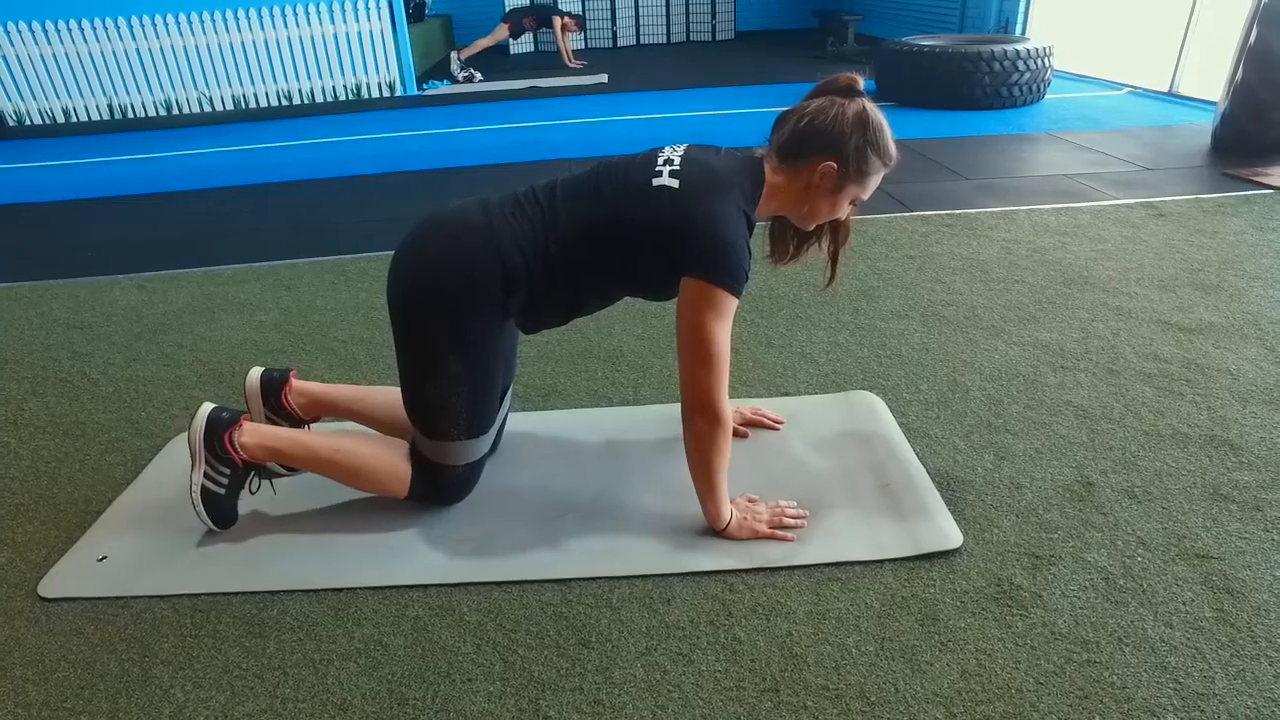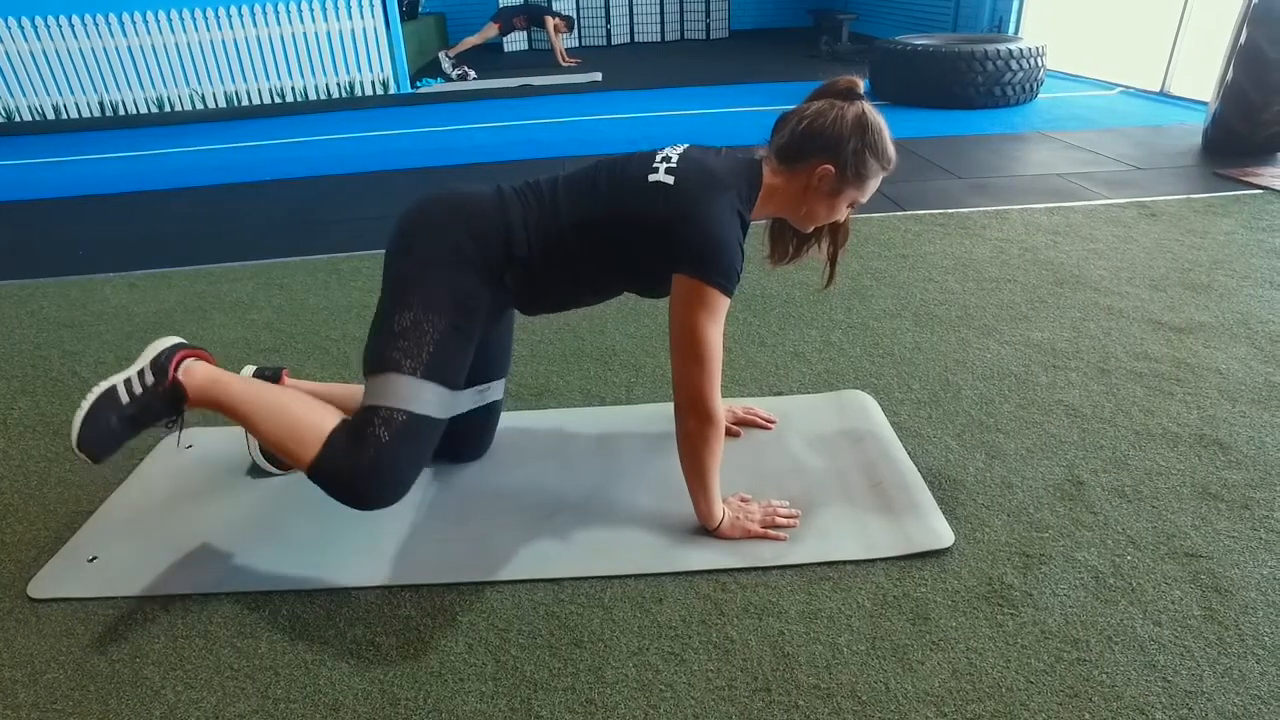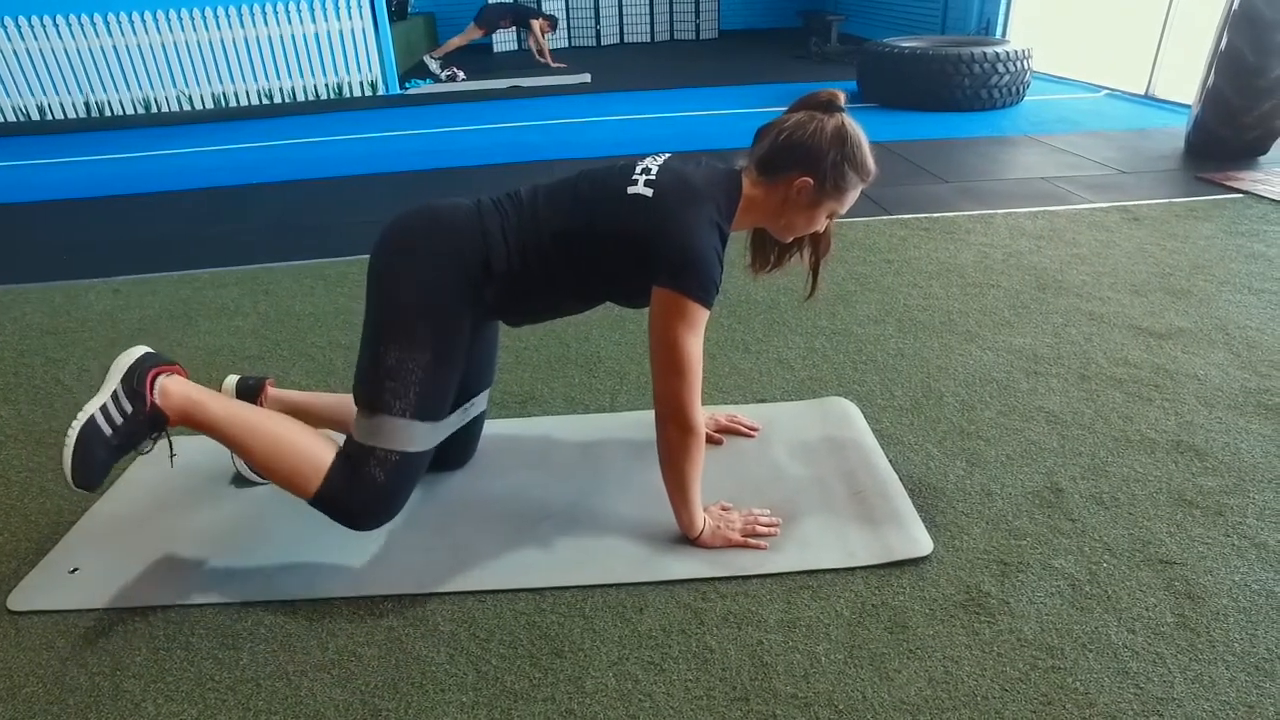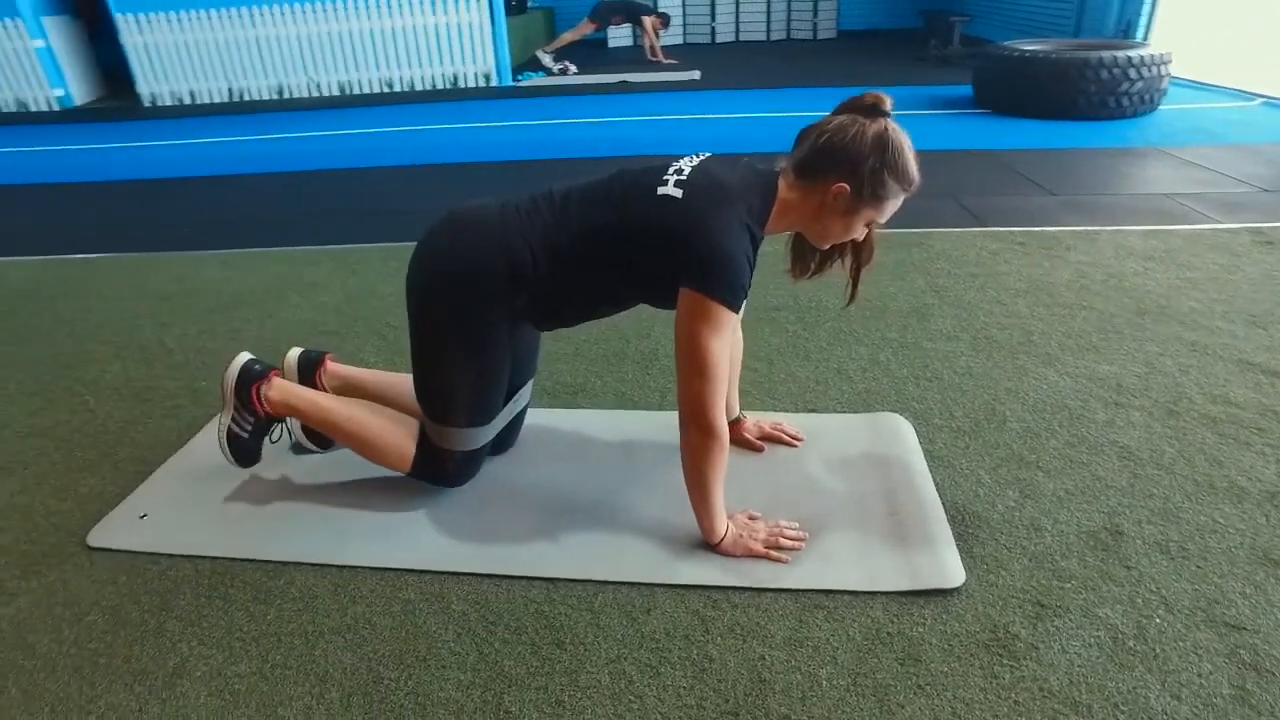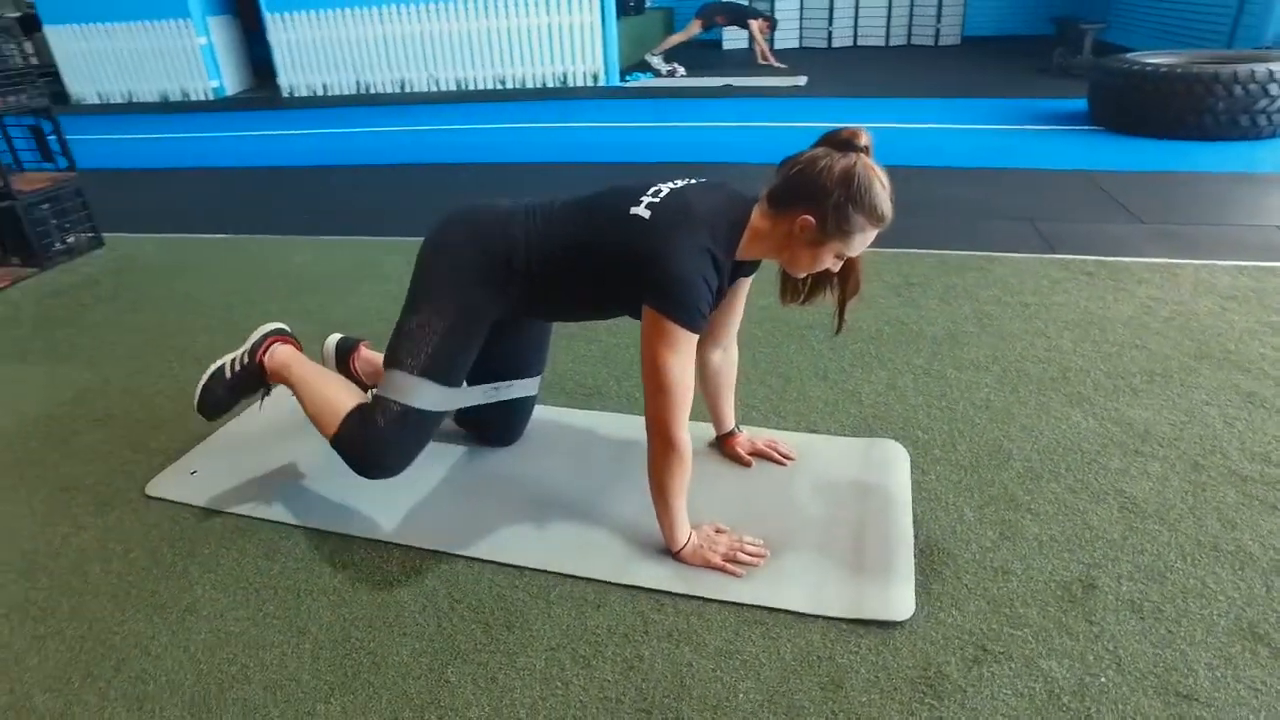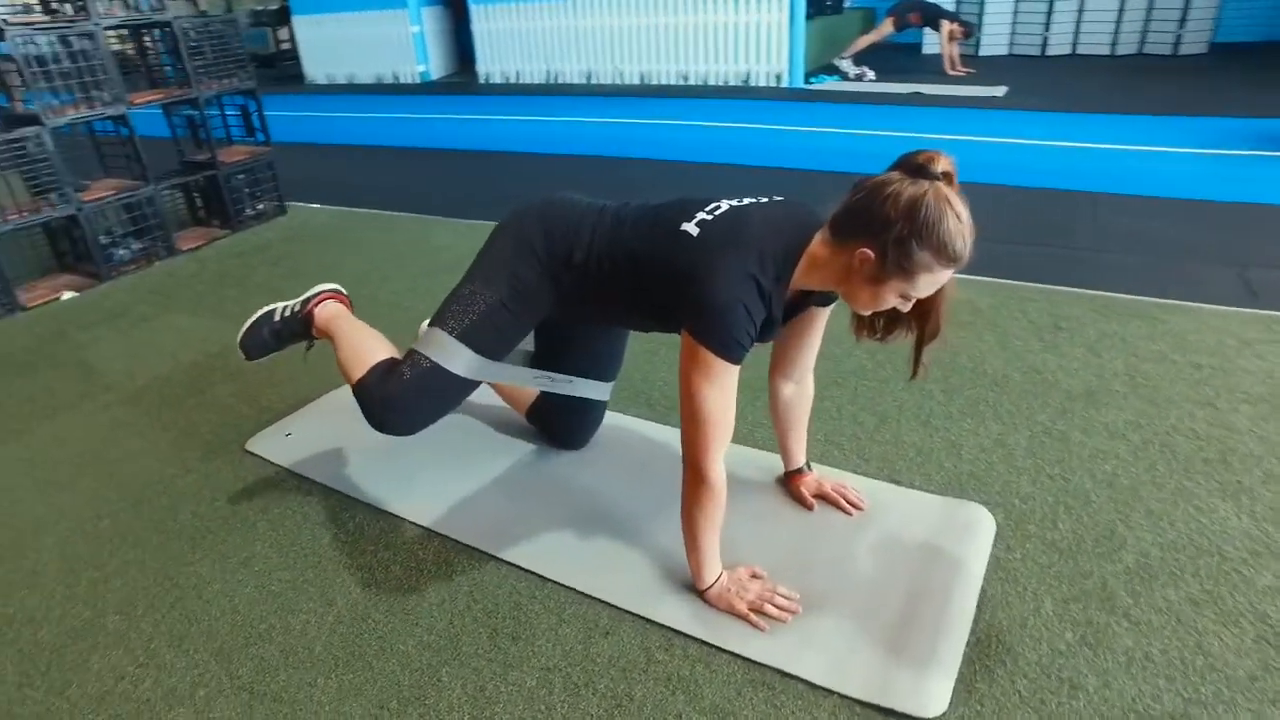
dt=0.7s
person 1, frame 1
left shoulder: (729, 172)
right shoulder: (719, 226)
right elbow: (702, 403)
left wrist: (718, 411)
right wrist: (721, 515)
left hip: (463, 253)
right hip: (457, 282)
left knee: (471, 432)
right knee: (447, 476)
left ankle: (290, 396)
right ankle: (244, 440)
person 1, frame 2
left shoulder: (729, 174)
right shoulder: (714, 225)
right elbow: (694, 400)
left wrist: (710, 409)
right wrist: (713, 513)
left hip: (474, 250)
right hip: (453, 254)
left knee: (465, 439)
right knee: (371, 473)
left ankle: (282, 388)
right ankle: (186, 378)
person 1, frame 3
left shoulder: (708, 186)
right shoulder: (694, 236)
right elbow: (675, 412)
left wrist: (693, 418)
right wrist: (694, 521)
left hip: (456, 258)
right hip: (436, 273)
left knee: (451, 449)
right knee: (367, 494)
left ankle: (260, 399)
right ankle: (164, 393)
person 1, frame 4
left shoulder: (749, 189)
right shoulder: (722, 235)
left elbow: (724, 328)
right elbow: (700, 417)
left wrist: (737, 420)
right wrist: (718, 530)
left hip: (498, 261)
right hip: (469, 276)
left knee: (496, 433)
right knee: (450, 461)
left ankle: (322, 375)
right ankle: (270, 392)
person 1, frame 5
left shoulder: (742, 225)
right shoulder: (687, 257)
left elbow: (718, 346)
right elbow: (667, 428)
left wrist: (729, 432)
right wrist: (681, 539)
left hip: (517, 275)
right hip: (475, 264)
left knee: (500, 429)
right knee: (381, 448)
left ankle: (356, 359)
right ankle: (276, 357)
person 1, frame 6
left shoulder: (819, 254)
right shoulder: (731, 285)
left elbow: (791, 377)
right elbow: (704, 460)
left wrist: (796, 469)
right wrist: (710, 580)
left hip: (592, 280)
right hip: (539, 257)
left knee: (568, 431)
right knee: (398, 404)
left ankle: (463, 352)
right ankle: (324, 313)
